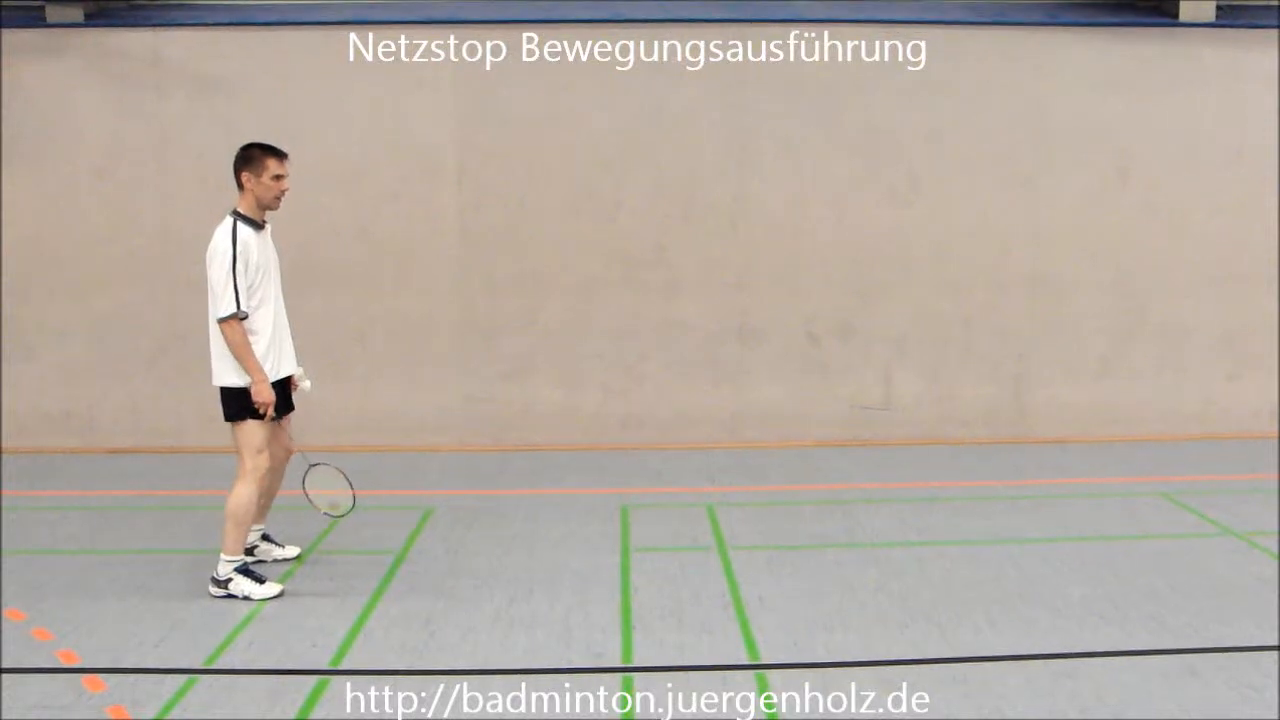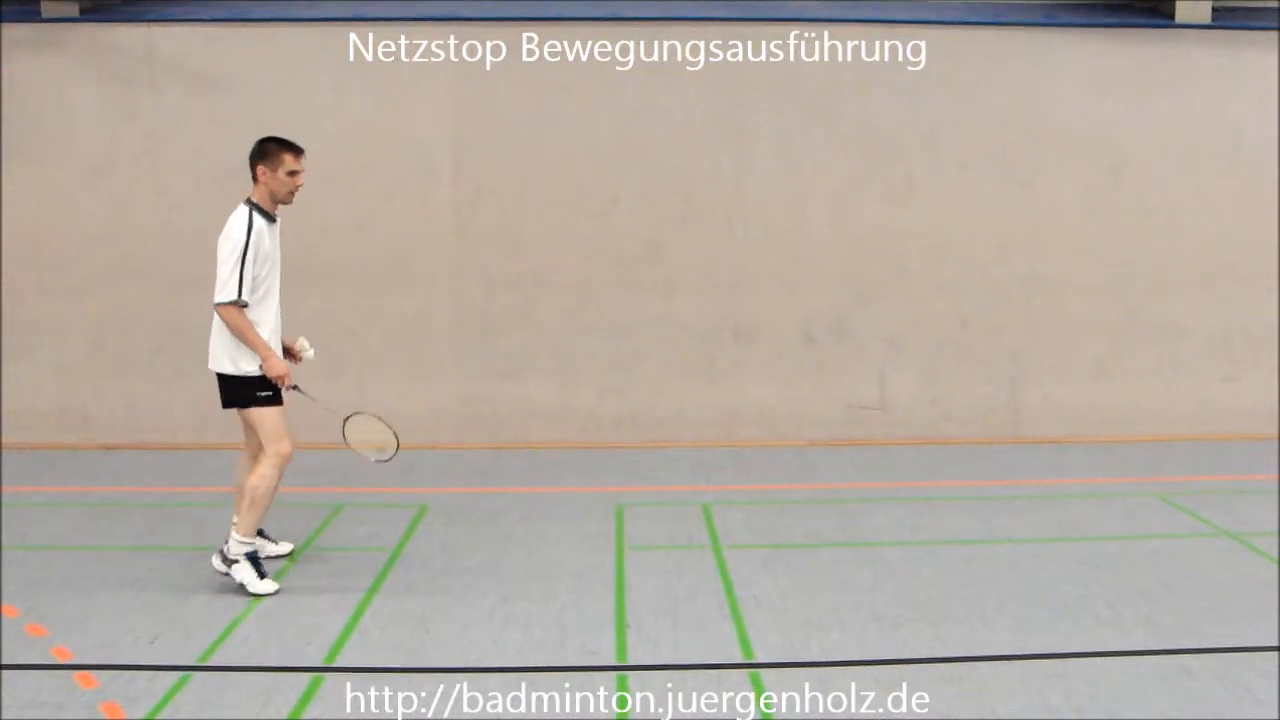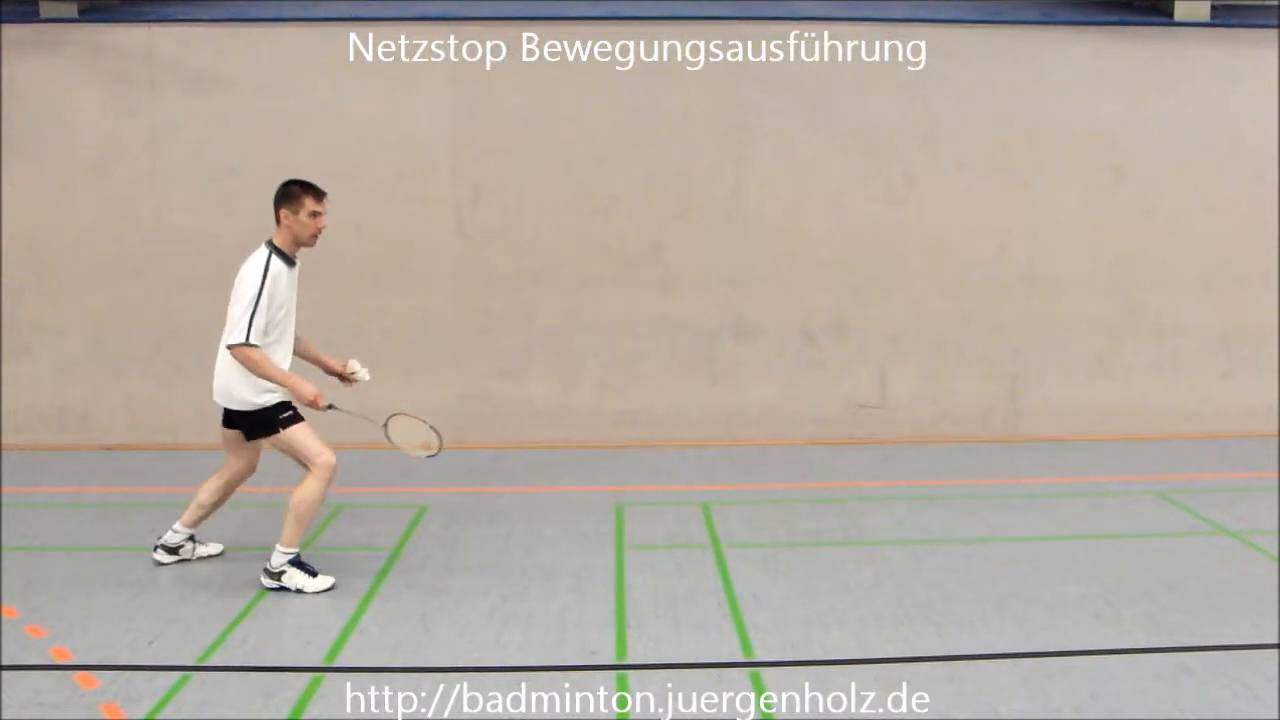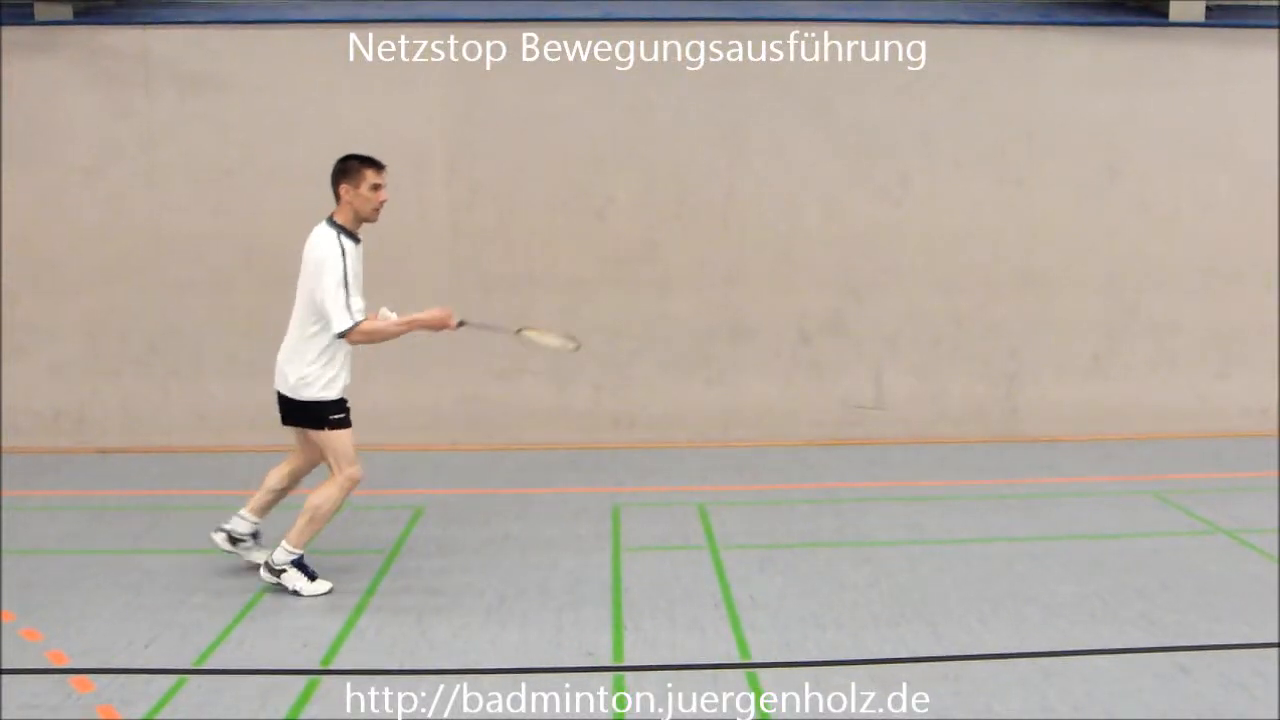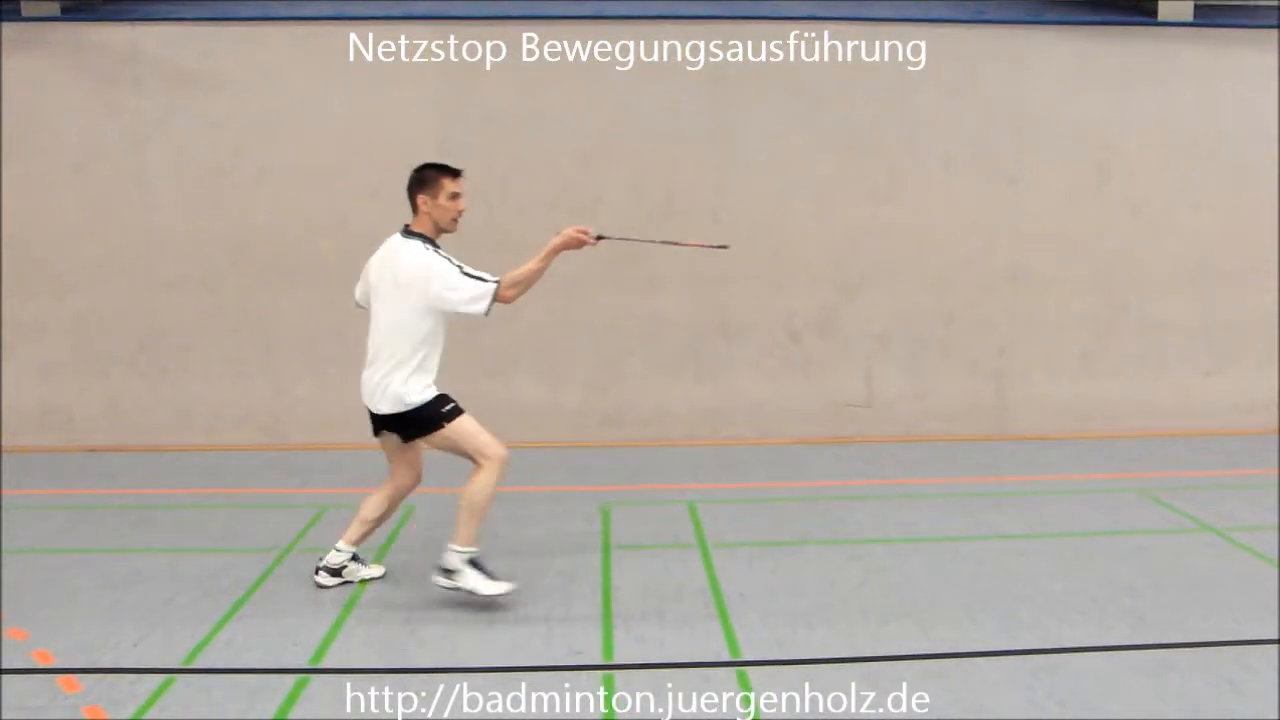
dt=1s
person 1, frame 1
left shoulder: (261, 232)
right shoulder: (231, 239)
right elbow: (228, 319)
right wrist: (257, 378)
left hip: (271, 372)
right hip: (247, 380)
left knee: (279, 453)
right knee: (255, 467)
left ankle: (254, 538)
right ankle: (228, 571)
person 1, frame 2
left shoulder: (267, 222)
right shoulder: (245, 228)
right elbow: (226, 305)
left wrist: (278, 341)
right wrist: (267, 355)
left hip: (255, 360)
right hip: (245, 364)
left knee: (258, 448)
right knee: (278, 450)
left ankle: (244, 532)
right ankle: (236, 551)
person 1, frame 3
left shoulder: (286, 264)
right shoulder: (262, 272)
right elbow: (239, 346)
left wrist: (326, 363)
right wrist: (294, 384)
left hip: (246, 392)
right hip: (255, 395)
left knee: (238, 469)
right knee: (322, 463)
left ankle: (175, 541)
right ankle: (282, 565)
person 1, frame 4
left shoulder: (332, 237)
right shoulder: (335, 252)
right elbow: (352, 332)
left wrist: (378, 320)
right wrist: (418, 322)
left hip: (305, 376)
right hip: (314, 382)
left knee: (306, 458)
right knee: (347, 473)
left ankle: (240, 527)
right ankle: (283, 561)
person 1, frame 5
left shoulder: (388, 251)
right shoulder: (430, 265)
left elbow: (364, 300)
right elbow: (504, 292)
right wrist: (555, 247)
left hip: (384, 390)
right hip: (408, 395)
left knee: (404, 477)
right knee: (492, 457)
left ankle: (337, 560)
right ankle: (458, 559)
